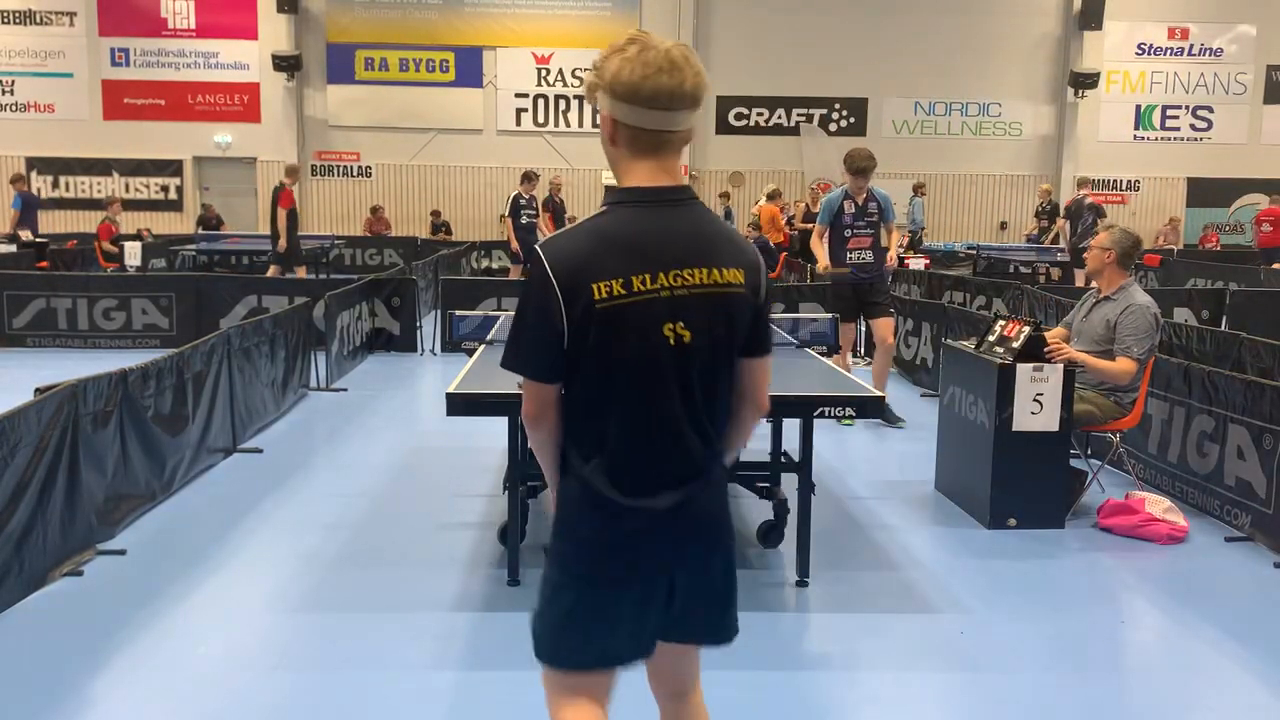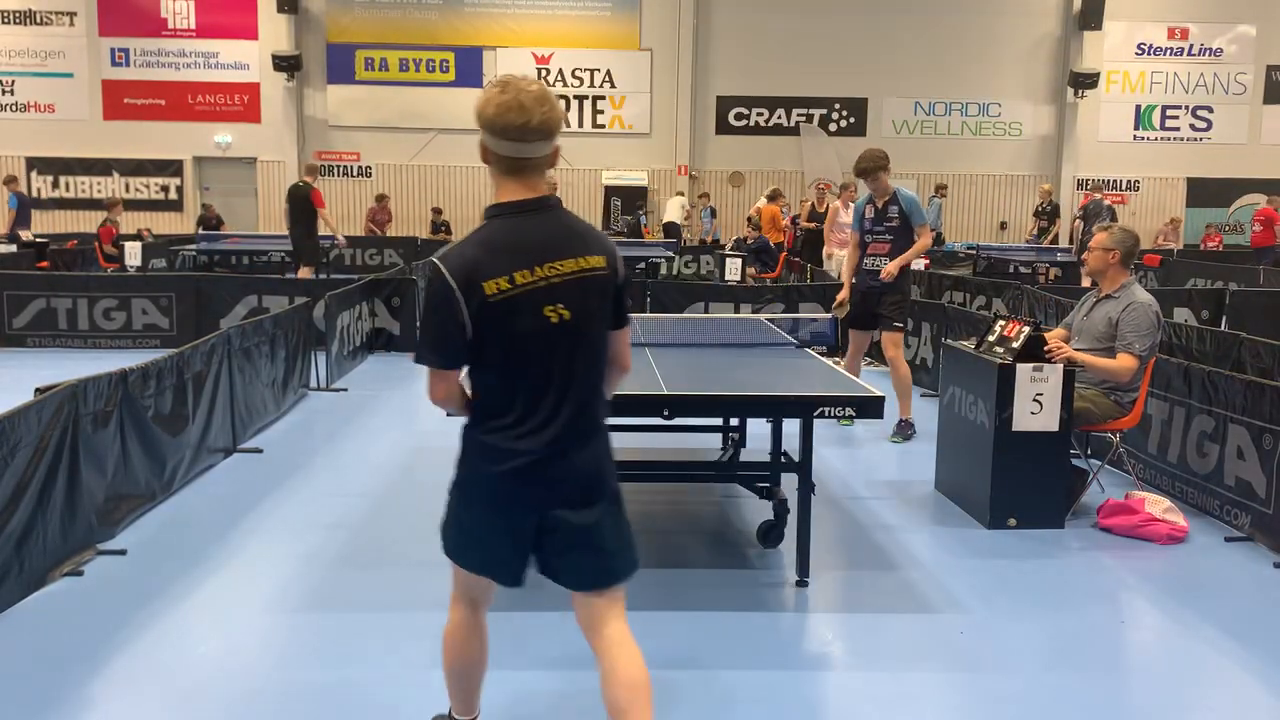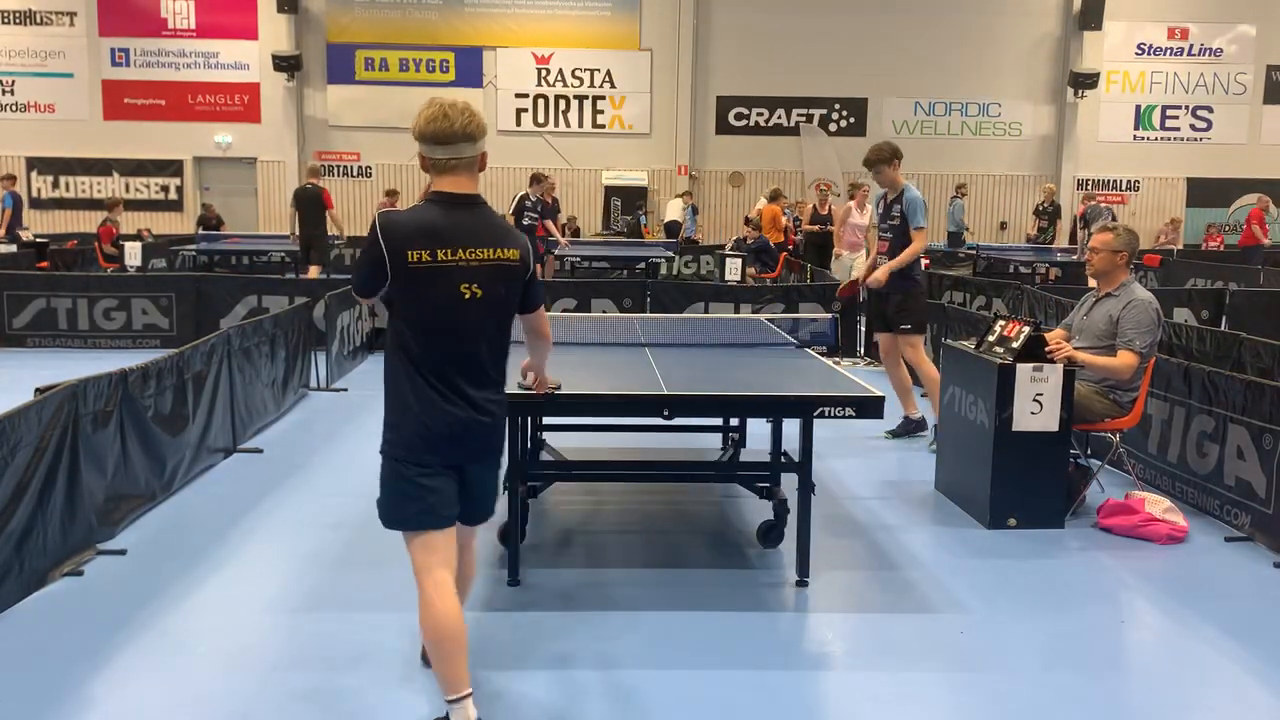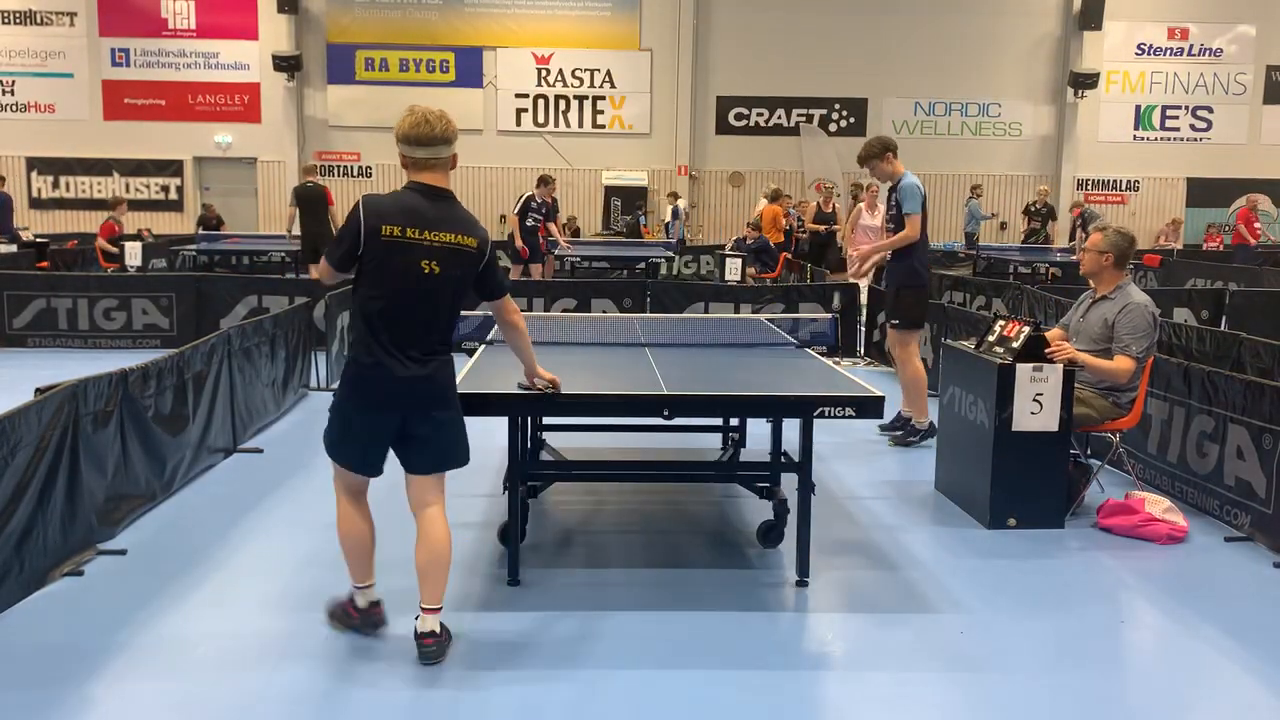
dt=0.4s
person 1, frame 1
left shoulder: (565, 257)
right shoulder: (736, 252)
left elbow: (539, 409)
right elbow: (754, 398)
left wrist: (563, 483)
left hip: (601, 518)
right hip: (699, 515)
person 1, frame 2
left shoulder: (457, 266)
right shoulder: (597, 247)
left elbow: (442, 393)
right elbow: (618, 362)
left hip: (496, 469)
right hip: (583, 465)
left knee: (470, 600)
right knee: (607, 621)
person 1, frame 3
left shoulder: (394, 230)
right shoulder: (513, 241)
left elbow: (364, 292)
right elbow: (540, 330)
right wrist: (537, 369)
left hip: (418, 427)
right hip: (485, 422)
left knee: (433, 565)
right knee: (462, 537)
right ankle: (439, 644)
person 1, frame 4
left shoulder: (371, 211)
right shoulder: (473, 233)
left elbow: (329, 273)
right elbow: (509, 317)
right wrist: (534, 369)
left hip: (369, 381)
right hip: (432, 385)
left knee: (350, 490)
right knee: (429, 504)
left ankle: (363, 602)
right ankle: (430, 624)
person 2, frame 1
left shoulder: (882, 199)
right shoulder: (832, 201)
left elbow: (891, 230)
right elbow: (817, 237)
left wrist: (892, 250)
right wrist: (822, 259)
left hip: (875, 280)
right hip: (843, 281)
left knee: (886, 340)
right knee: (845, 344)
left ankle: (881, 402)
person 2, frame 2
left shoulder: (907, 200)
right shoulder: (861, 206)
left elbow: (926, 239)
left wrist: (898, 262)
right wrist: (846, 286)
left hip: (894, 289)
right hip: (863, 287)
left knee: (893, 354)
right knee: (855, 351)
left ankle: (906, 419)
person 2, frame 3
left shoulder: (912, 199)
right shoulder: (880, 200)
left elbow: (918, 245)
left wrist: (887, 269)
right wrist: (868, 269)
left hip: (907, 289)
right hip: (882, 290)
left knee: (914, 355)
right knee: (889, 356)
right ankle: (912, 417)
person 2, frame 4
left shoulder: (909, 186)
right shoulder: (896, 188)
left elbow: (912, 234)
left wrist: (873, 250)
right wrist: (874, 251)
left hip: (910, 280)
right hip: (901, 279)
left knee: (906, 351)
right knee: (897, 349)
left ankle: (923, 424)
right ankle: (908, 414)
person 3, frame 1
left shoulder: (1138, 308)
right shoulder: (1091, 297)
left elbow: (1124, 373)
right elbow: (1059, 335)
left wrist: (1079, 358)
right wrist: (1026, 340)
left hip: (1107, 399)
right hip: (1070, 386)
left knee: (1039, 411)
right knee: (1018, 395)
person 3, frame 2
left shoulder: (1139, 306)
right shoulder: (1091, 298)
left elbow: (1124, 371)
right elbow: (1059, 335)
left wrist: (1079, 357)
left hip: (1107, 398)
right hip: (1071, 385)
person 3, frame 3
left shoulder: (1138, 304)
right shoulder: (1090, 298)
left elbow: (1125, 368)
right elbow: (1058, 336)
left wrist: (1079, 357)
left hip: (1107, 396)
right hip: (1071, 383)
person 3, frame 4
left shoulder: (1135, 307)
right shoulder: (1087, 297)
left elbow: (1122, 372)
right elbow: (1055, 337)
left wrist: (1079, 358)
left hip: (1105, 398)
